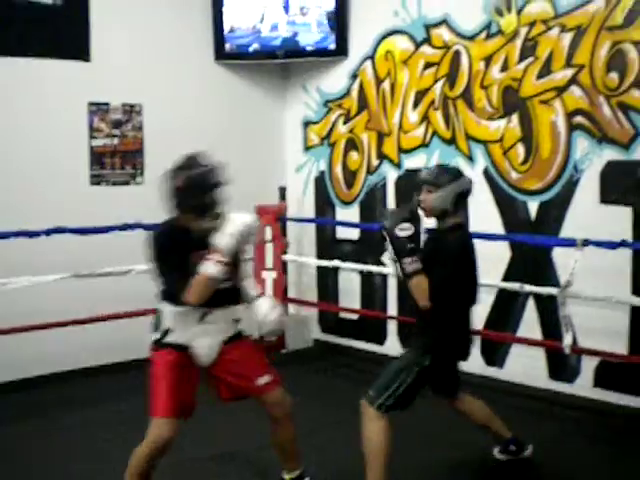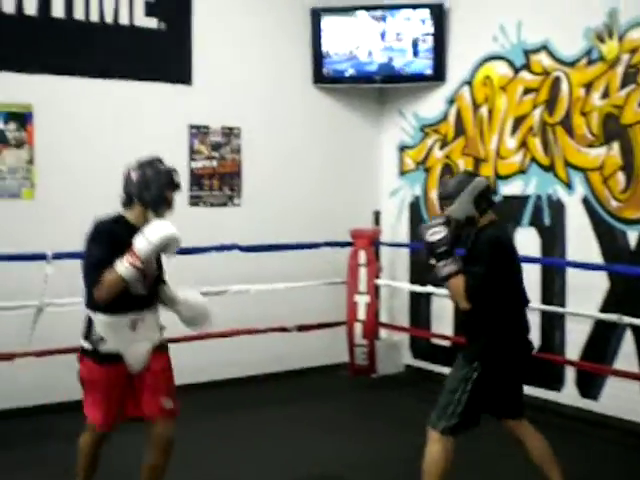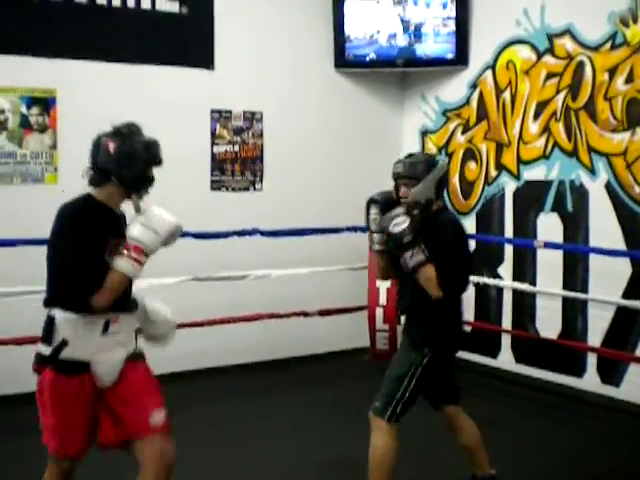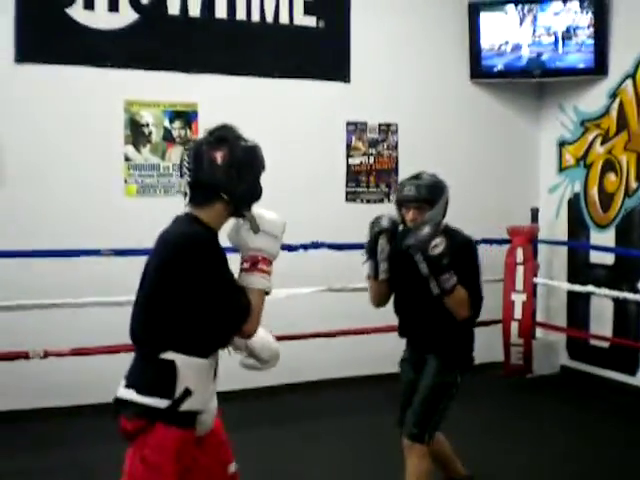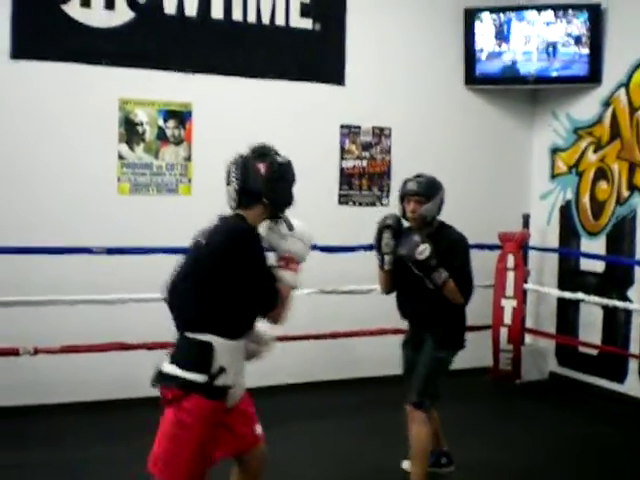
dt=1s
person 1, frame 1
left shoulder: (224, 225)
right shoulder: (165, 236)
right elbow: (193, 297)
left wrist: (256, 297)
right wrist: (223, 247)
left hip: (223, 334)
right hip: (178, 341)
left knee: (280, 405)
right knee: (161, 435)
person 1, frame 2
left shoulder: (155, 231)
right shoulder: (106, 231)
right elbow: (99, 291)
left wrist: (176, 300)
right wrist: (140, 252)
left hip: (149, 344)
right hip: (106, 348)
left knee: (163, 435)
right knee: (98, 429)
person 1, frame 3
left shoulder: (117, 218)
right shoulder: (75, 215)
right elbow: (96, 297)
left wrist: (139, 307)
right wrist: (141, 246)
left hip: (121, 354)
right hip: (71, 359)
person 1, frame 4
left shoulder: (190, 235)
right shoulder: (193, 242)
right elbow: (244, 323)
left wrist: (244, 339)
right wrist: (259, 259)
left hip: (192, 400)
right hip: (160, 406)
person 1, frame 5
left shoulder: (223, 232)
right shoulder: (240, 236)
right elbow: (275, 311)
right wrist: (291, 260)
left hip: (221, 375)
right hip: (199, 379)
person 2, frame 1
left shoulder: (455, 243)
right shoulder: (442, 234)
left elbow: (426, 299)
right elbow: (412, 280)
left wrist: (409, 252)
right wrist: (400, 238)
left hip: (436, 340)
right hip: (440, 336)
left knee: (372, 407)
right knee: (452, 395)
right ankle: (512, 443)
person 2, frame 2
left shoulder: (490, 240)
right shoulder: (490, 235)
left elbow: (467, 299)
right elbow: (467, 290)
left wrist: (443, 254)
right wrist: (449, 250)
left hip: (488, 348)
right hip: (508, 344)
left knee: (439, 430)
right knee: (515, 421)
person 2, frame 3
left shoulder: (448, 227)
right shoulder: (411, 220)
left elbow: (438, 290)
right elbow: (383, 273)
left wrist: (409, 245)
right wrist: (378, 230)
left hip: (434, 332)
right hip: (421, 330)
left knee: (381, 418)
right knee: (449, 408)
person 2, frame 4
left shoulder: (460, 246)
right shoulder: (400, 242)
left elbow: (464, 310)
right elbow: (378, 300)
left wrist: (439, 266)
right wrist: (378, 253)
left hip: (447, 351)
right hip: (416, 347)
left knee: (414, 440)
right knee: (419, 429)
person 2, frame 5
left shoulder: (452, 240)
right shoulder: (404, 236)
left elbow: (461, 297)
right elbow: (387, 287)
left wrist: (429, 267)
right wrist: (386, 250)
left hip: (442, 332)
right hip: (416, 328)
left knee: (416, 407)
right knee: (421, 398)
right ankle: (439, 454)
